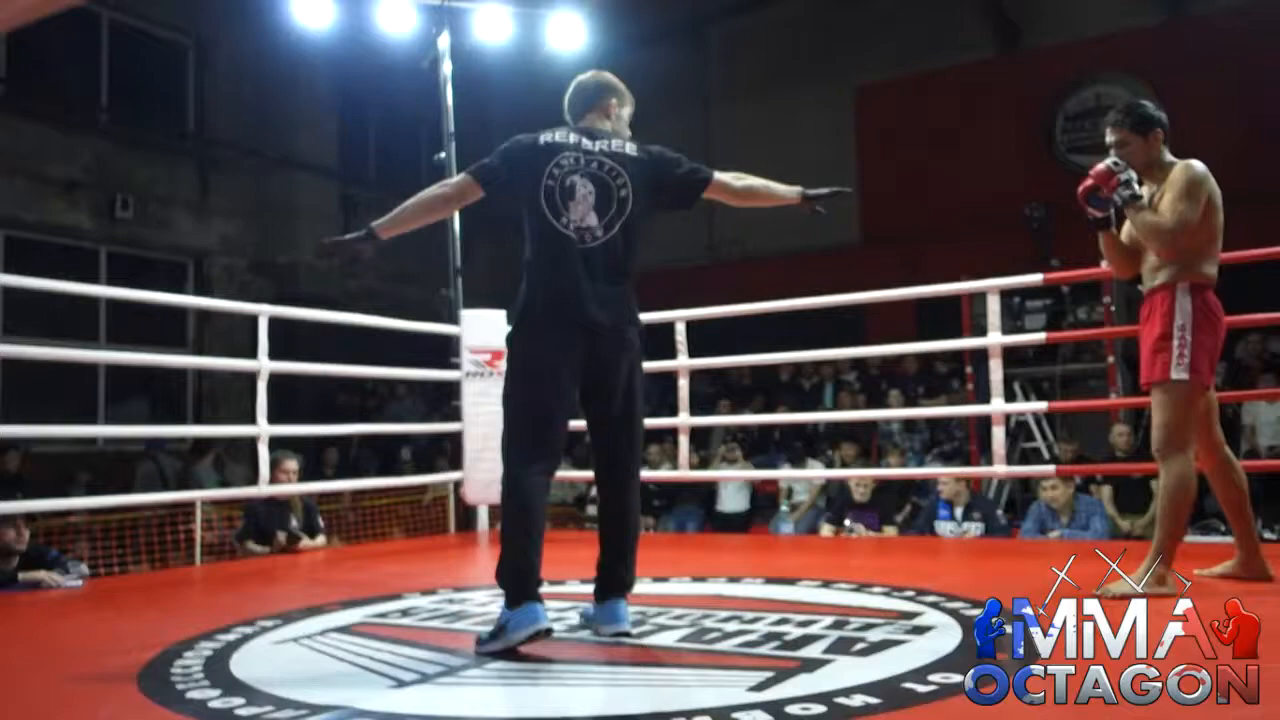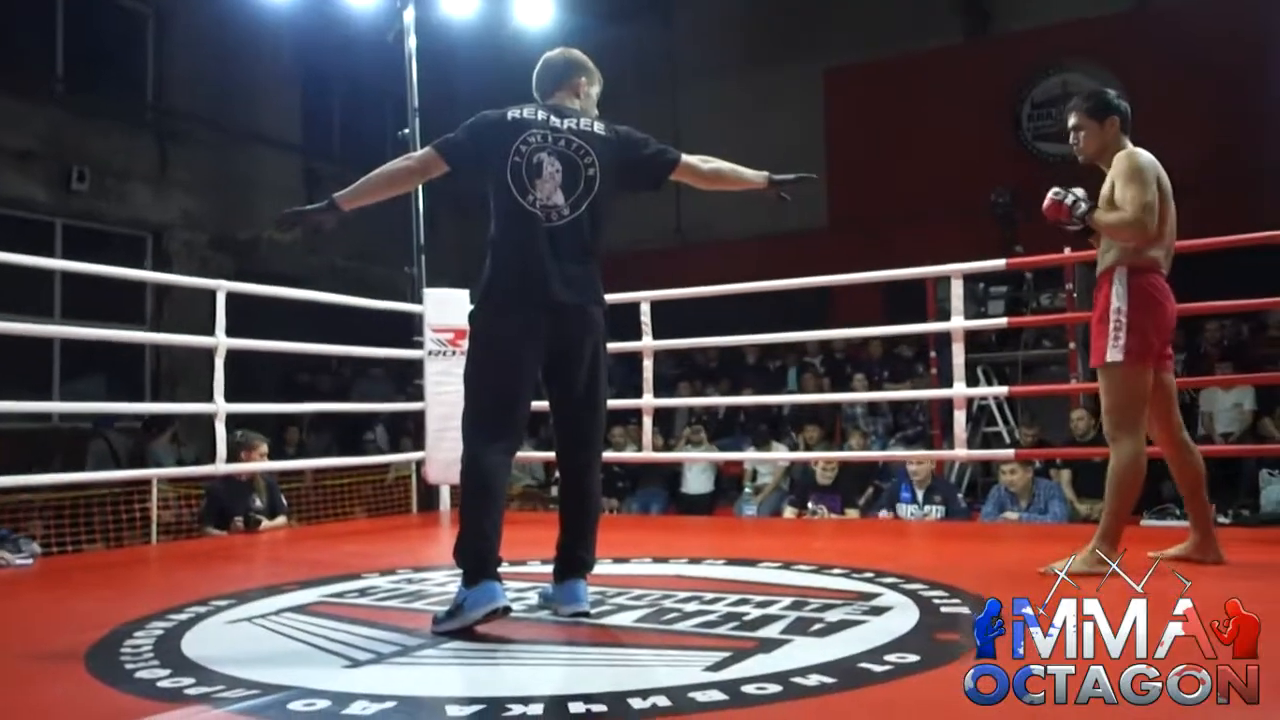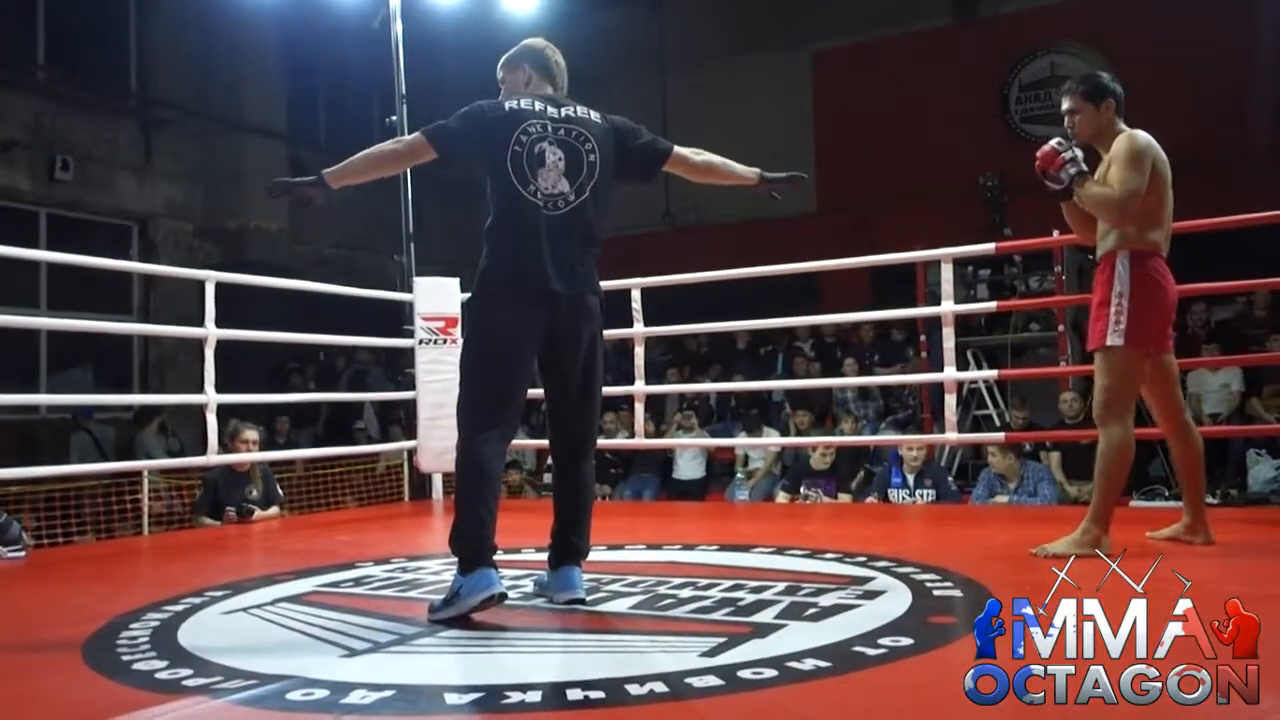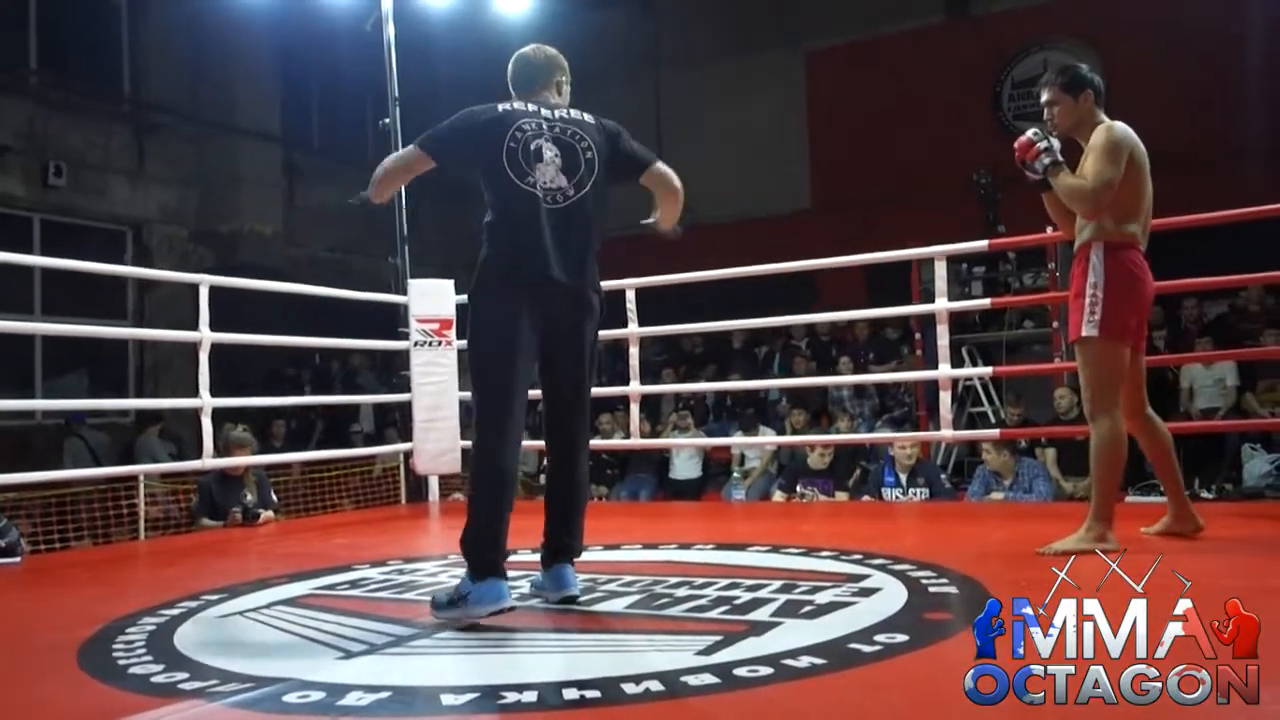
dt=0.7s
person 1, frame 1
left shoulder: (529, 150)
right shoulder: (644, 161)
left elbow: (449, 194)
right elbow: (736, 188)
left wrist: (372, 235)
right wrist: (803, 196)
left hip: (545, 327)
right hip: (613, 331)
left knee: (529, 461)
right knee: (619, 466)
left ankle: (523, 603)
right ankle: (613, 600)
person 1, frame 2
left shoulder: (497, 126)
right shoulder: (613, 141)
left elbow: (413, 167)
right elbow: (701, 170)
left wrist: (334, 205)
right wrist: (768, 181)
left hip: (510, 305)
right hip: (578, 310)
left knee: (490, 439)
right knee: (580, 447)
left ankle: (481, 581)
right ankle: (572, 580)
person 1, frame 3
left shoulder: (492, 118)
right shoulder: (606, 129)
left elbow: (404, 150)
right elbow: (691, 162)
left wrist: (323, 181)
right wrist: (760, 178)
left hip: (507, 294)
right hip: (576, 297)
left knee: (485, 426)
right knee: (574, 434)
left ankle: (476, 569)
right ankle: (566, 568)
person 1, frame 4
left shoulder: (486, 121)
right shoulder: (599, 132)
left elbow: (400, 165)
right elbow: (668, 184)
left wrist: (373, 197)
right wrist: (664, 223)
left hip: (508, 288)
right hip: (576, 292)
left knee: (498, 425)
right knee: (569, 429)
left ankle: (486, 577)
right ankle: (560, 565)
person 2, frame 1
left shoulder: (1189, 174)
right shoulder: (1146, 191)
left elbow: (1168, 240)
right elbow: (1124, 267)
left wrist: (1128, 198)
right wrist: (1103, 217)
left hip: (1183, 311)
right hip: (1161, 314)
left knee: (1170, 445)
right knee: (1209, 446)
left ankle: (1157, 569)
right ankle: (1249, 557)
person 2, frame 2
left shoulder: (1131, 160)
right shoulder: (1127, 171)
left elbow: (1141, 228)
left wrist: (1085, 211)
right wrist: (1085, 224)
left hip: (1129, 296)
right hip: (1144, 297)
left knee: (1123, 430)
right knee: (1168, 430)
left ankle: (1104, 550)
right ankle: (1203, 539)
person 2, frame 3
left shoulder: (1133, 144)
right shoulder: (1115, 157)
left elbow: (1119, 210)
right elbow: (1091, 231)
left wrist: (1077, 174)
right wrist: (1064, 188)
left hip: (1131, 280)
right hip: (1141, 283)
left knee: (1112, 411)
right knee: (1171, 412)
left ankle: (1093, 531)
right ankle: (1195, 521)
person 2, frame 4
left shoulder: (1110, 134)
right shoulder: (1102, 146)
left elbow: (1092, 204)
right elbow: (1074, 224)
left wrist: (1053, 166)
right wrist: (1043, 178)
left hip: (1107, 270)
right hip: (1121, 272)
left knee: (1101, 406)
right knee: (1133, 407)
left ankle: (1099, 528)
right ankle: (1180, 511)
